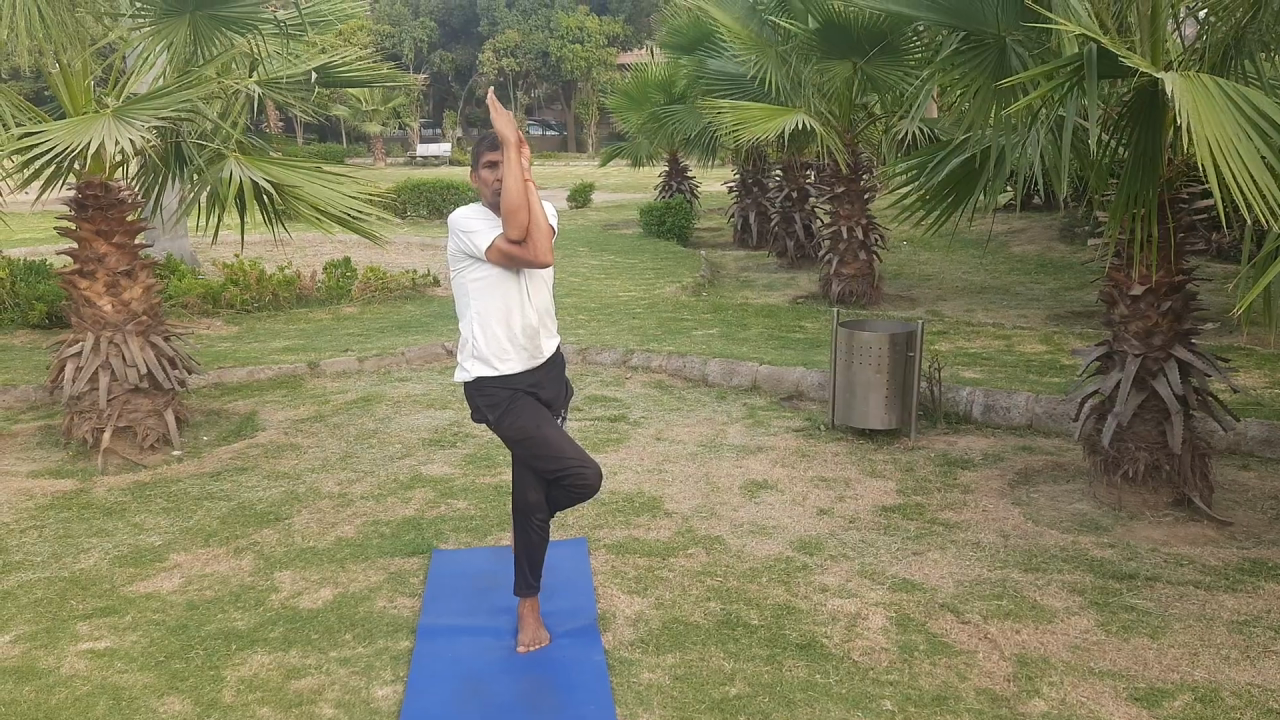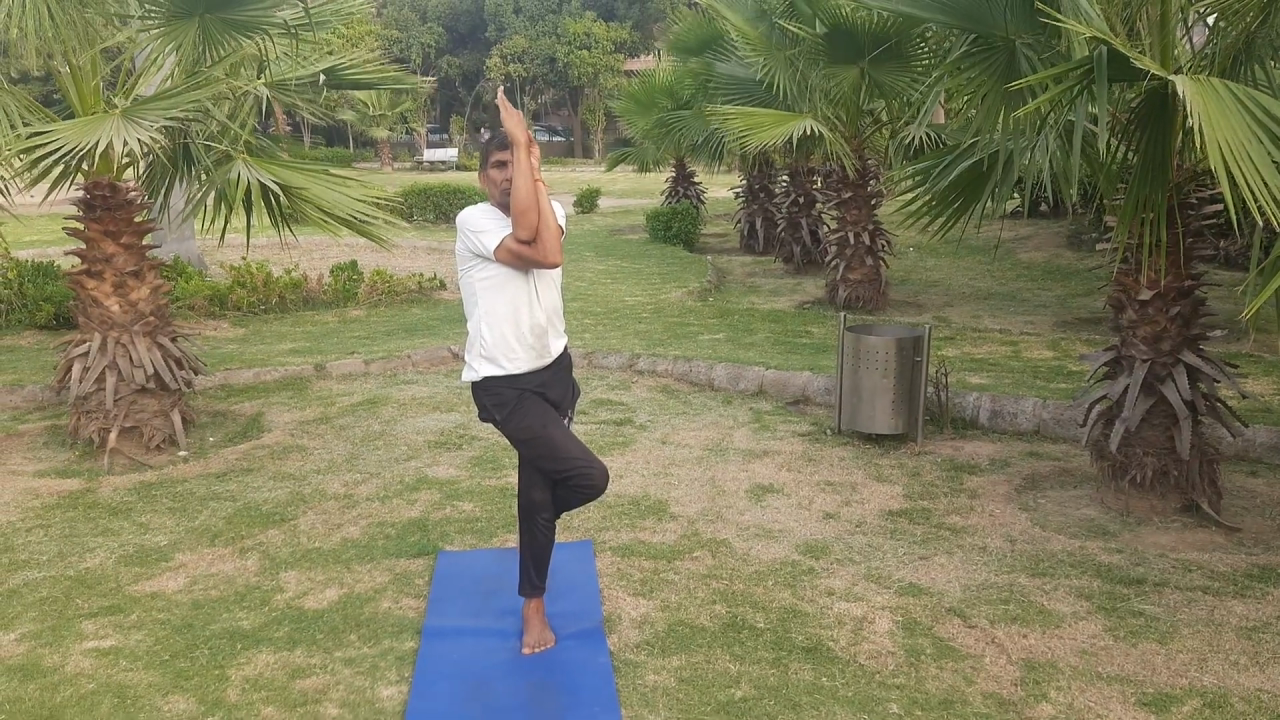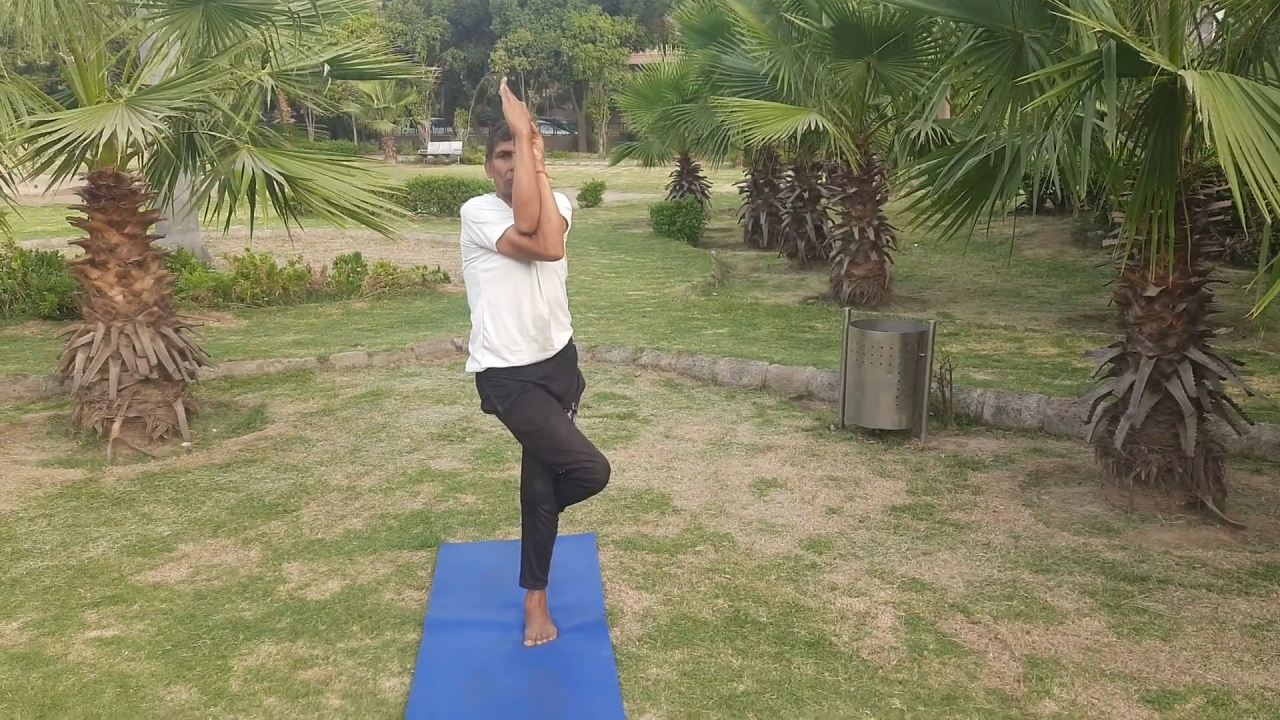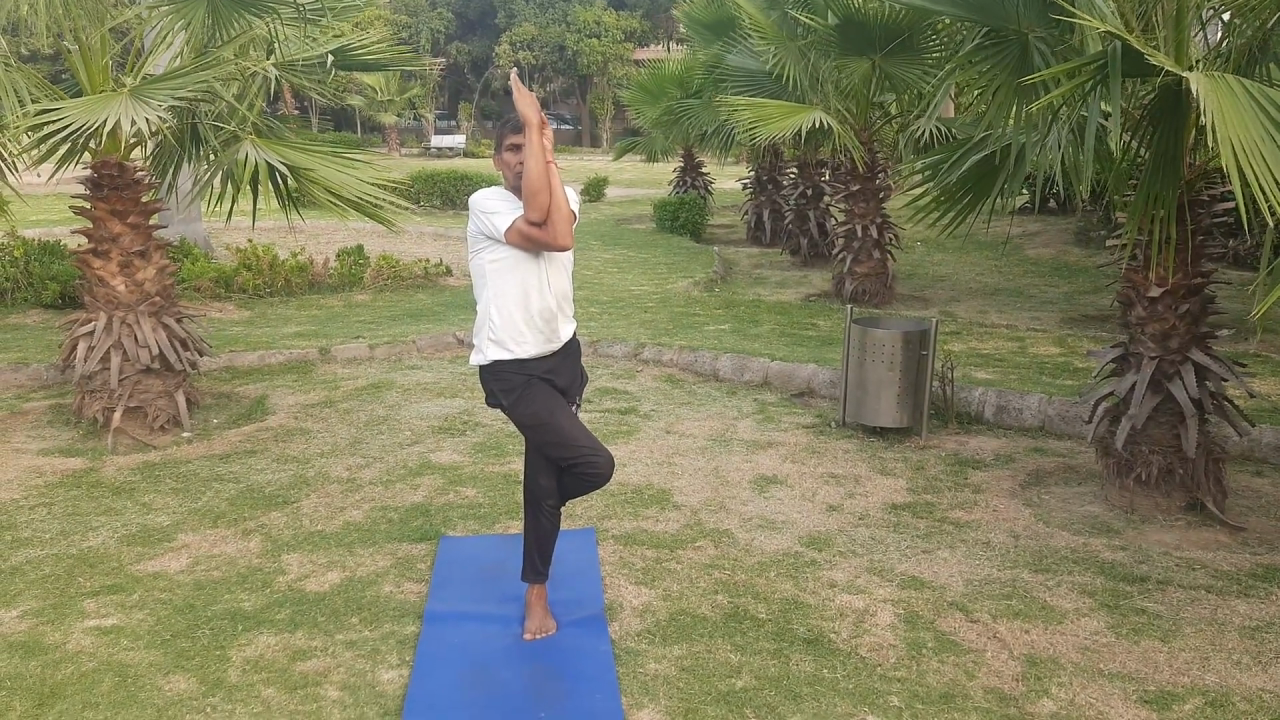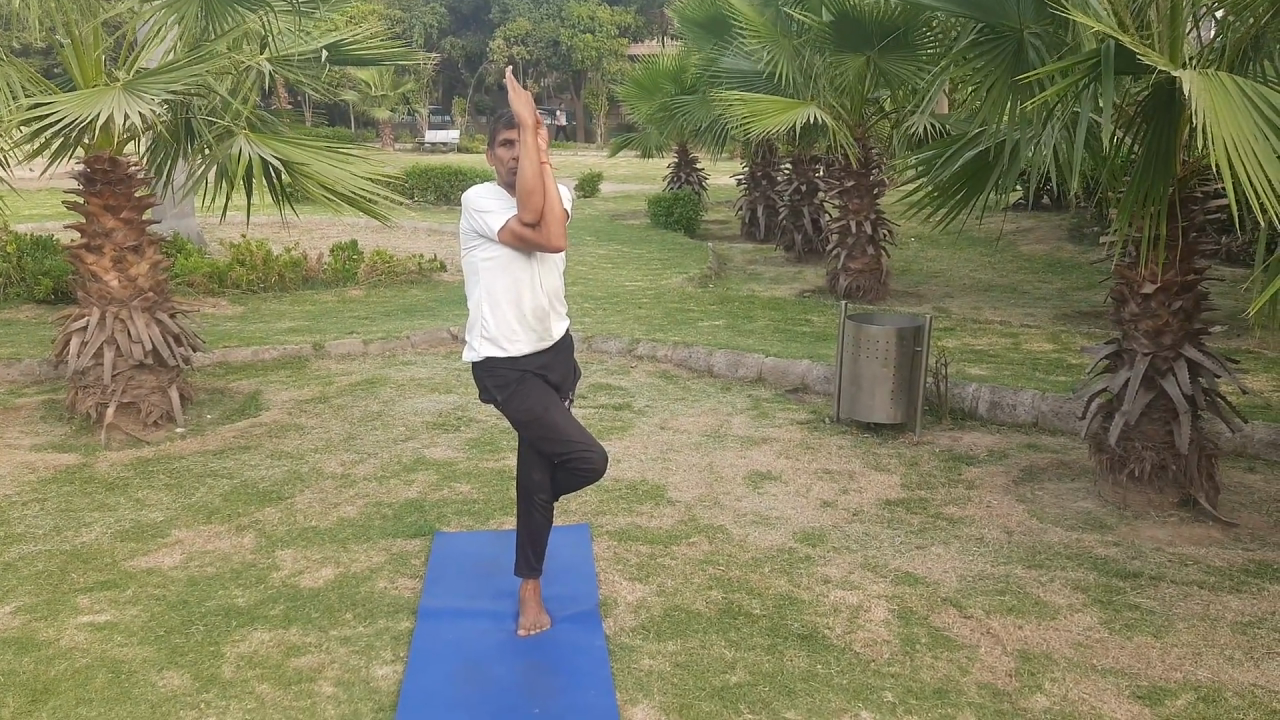
dt=1s
person 1, frame 1
left shoulder: (543, 210)
right shoulder: (464, 222)
left elbow: (540, 251)
right elbow: (516, 239)
left wrist: (525, 166)
right wrist: (508, 143)
left hip: (545, 369)
right hip: (496, 383)
left knee: (533, 492)
right knee: (582, 476)
left ankle: (527, 603)
right ankle: (529, 513)
person 1, frame 2
left shoulder: (551, 210)
right shoulder: (472, 222)
left elbow: (550, 251)
right elbow: (528, 243)
left wrist: (534, 165)
right wrist: (520, 141)
left hip: (553, 370)
right hip: (504, 383)
left knee: (539, 492)
right knee: (589, 476)
left ankle: (533, 604)
right ankle: (534, 515)
person 1, frame 3
left shoulder: (558, 203)
right shoulder: (476, 212)
left elbow: (550, 244)
right elbow: (525, 227)
left wrist: (538, 158)
right wrist: (520, 133)
left hip: (558, 361)
right hip: (508, 374)
left knee: (543, 483)
right knee: (591, 470)
left ankle: (535, 597)
right ankle: (537, 518)
person 1, frame 4
left shoulder: (565, 197)
right shoulder: (485, 203)
left elbow: (560, 234)
right elbow: (537, 223)
left wrist: (548, 148)
right wrist: (531, 124)
left hip: (561, 355)
right hip: (511, 367)
left knee: (545, 476)
right knee: (594, 464)
left ankle: (535, 591)
right ankle: (539, 518)
person 1, frame 5
left shoulder: (558, 194)
right shoulder: (477, 201)
left elbow: (554, 236)
right elbow: (531, 223)
left wrist: (541, 147)
right wrist: (525, 122)
left hip: (554, 351)
right hip: (504, 363)
left knee: (538, 470)
right knee: (587, 459)
left ankle: (529, 586)
right ankle: (532, 495)
